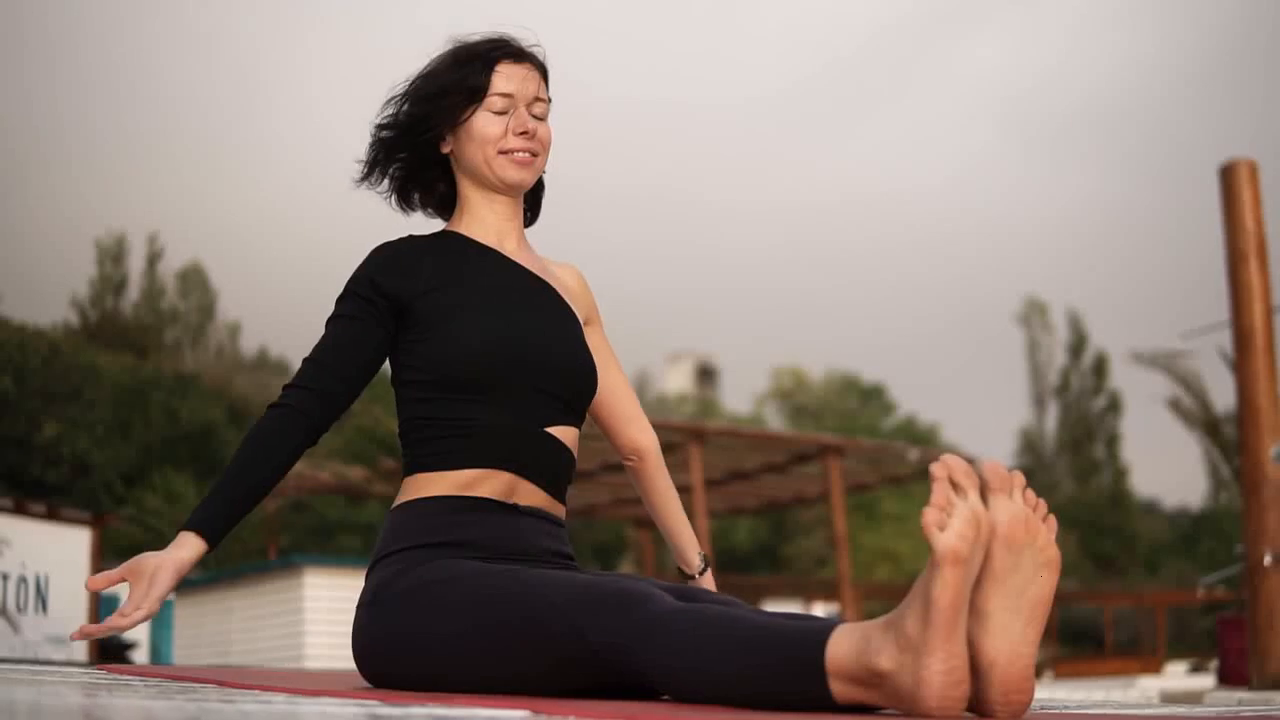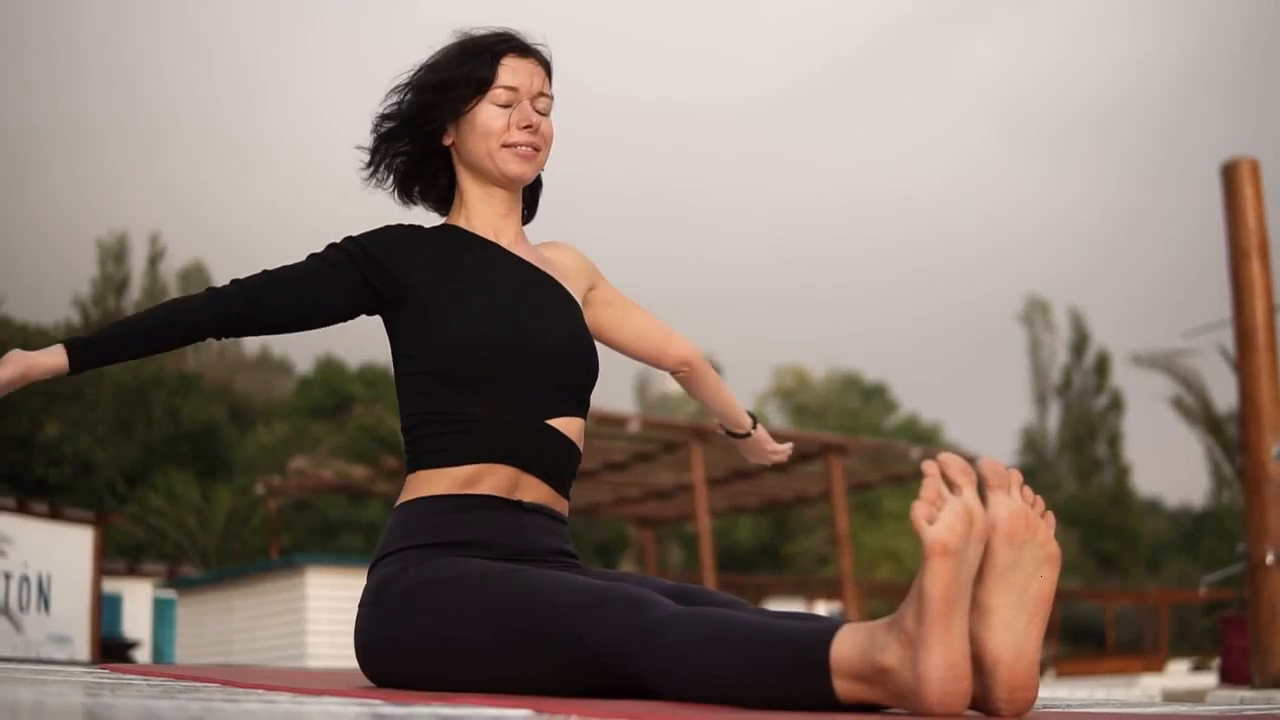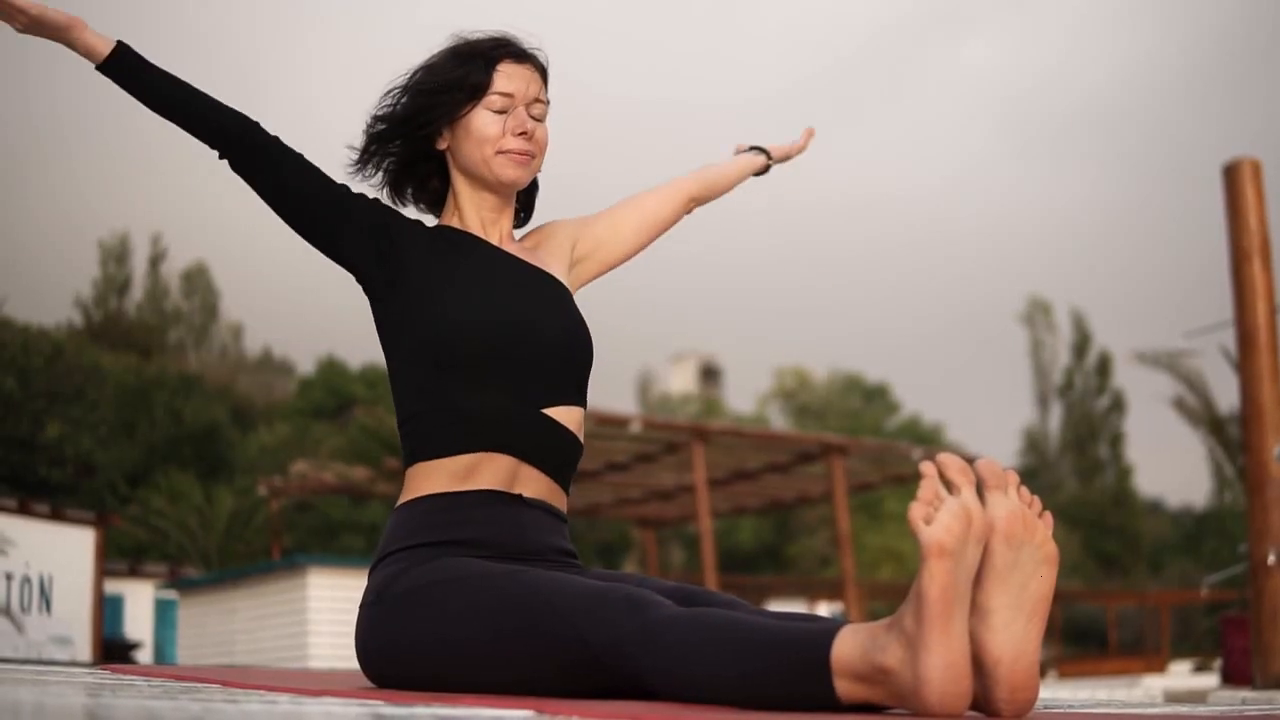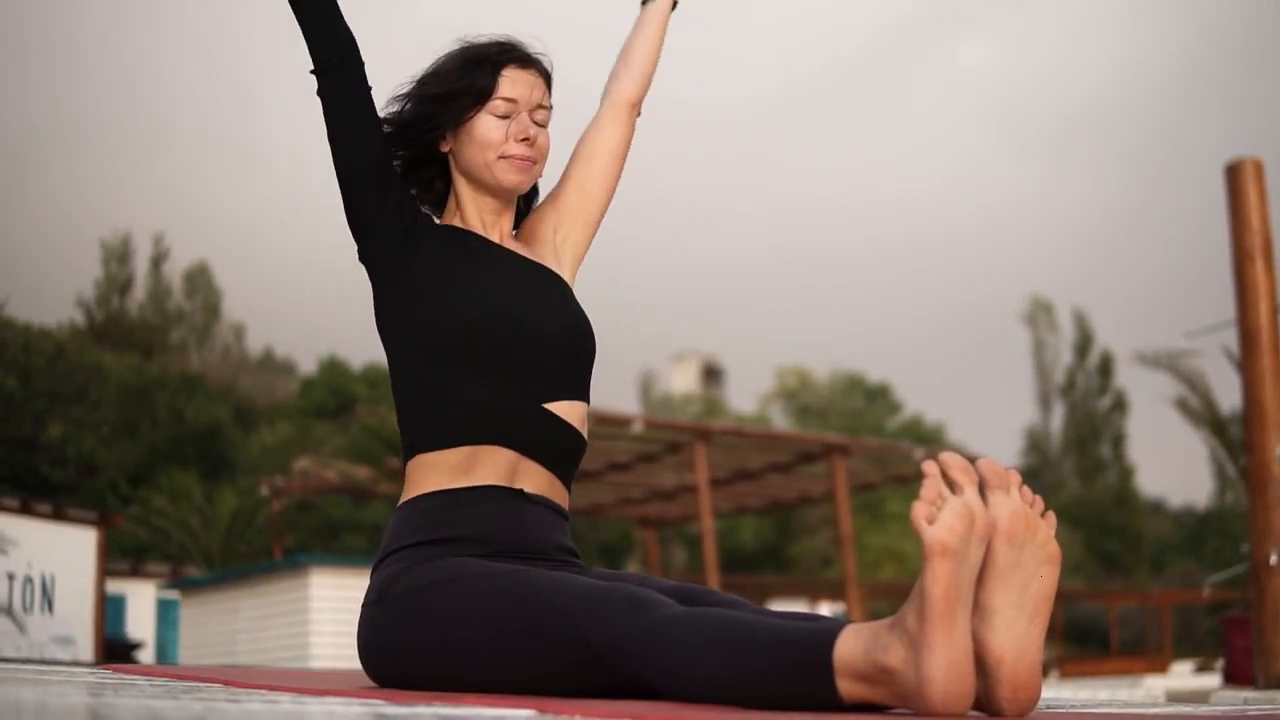
dt=0.7s
person 1, frame 1
left shoulder: (565, 286)
right shoulder: (405, 268)
left elbow: (633, 438)
right elbow: (302, 411)
left wrist: (697, 571)
right wrist: (187, 547)
left hip: (545, 567)
right hip: (431, 578)
left knee: (709, 619)
right knee: (634, 621)
person 1, frame 2
left shoulder: (565, 271)
right shoulder: (404, 259)
left elbow: (683, 354)
right elbow: (234, 307)
left wrist: (744, 426)
left hip: (545, 566)
right hip: (434, 575)
left knee: (711, 614)
right knee: (640, 624)
person 1, frame 3
left shoulder: (554, 256)
right shoulder: (395, 250)
left elbow: (685, 193)
right elbow: (249, 150)
left wrist: (763, 158)
left hip: (547, 564)
right hip: (435, 576)
left knee: (714, 618)
right knee: (640, 627)
person 1, frame 4
left shoulder: (547, 253)
right shoulder: (404, 246)
left elbow: (623, 103)
right elbow: (338, 74)
left hip: (542, 565)
right hip: (431, 578)
left knee: (719, 621)
right knee: (634, 630)
